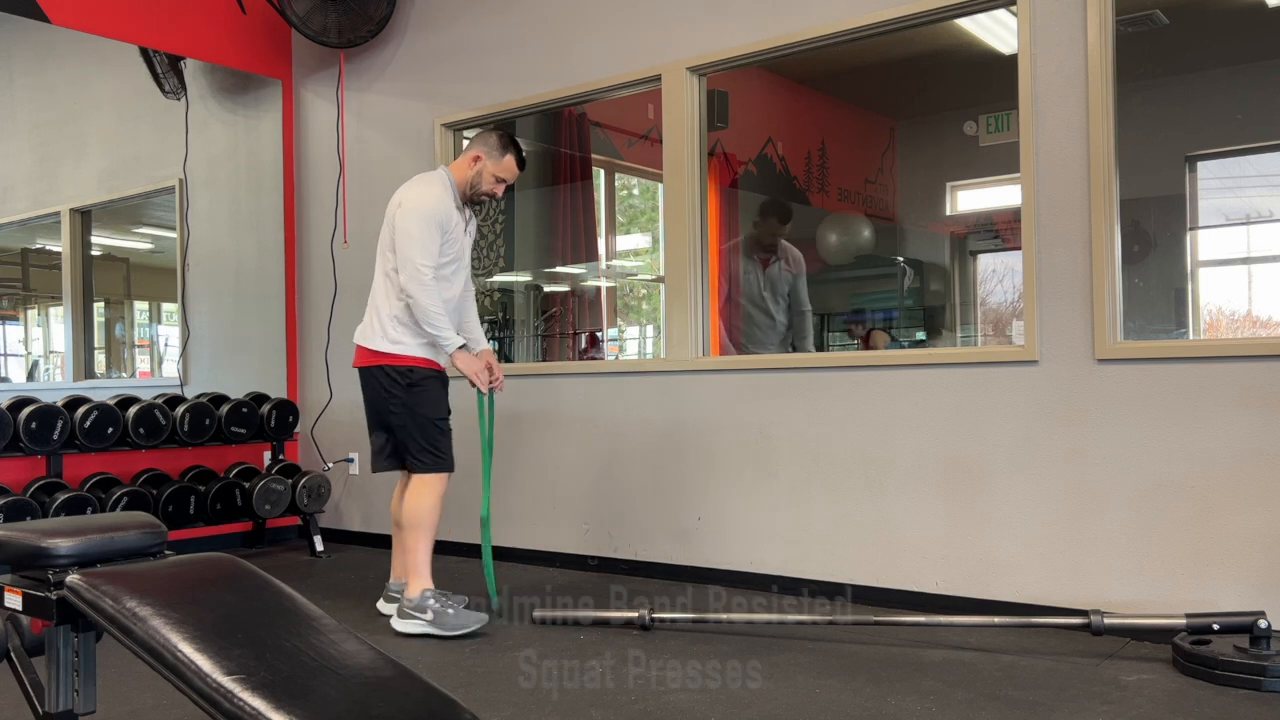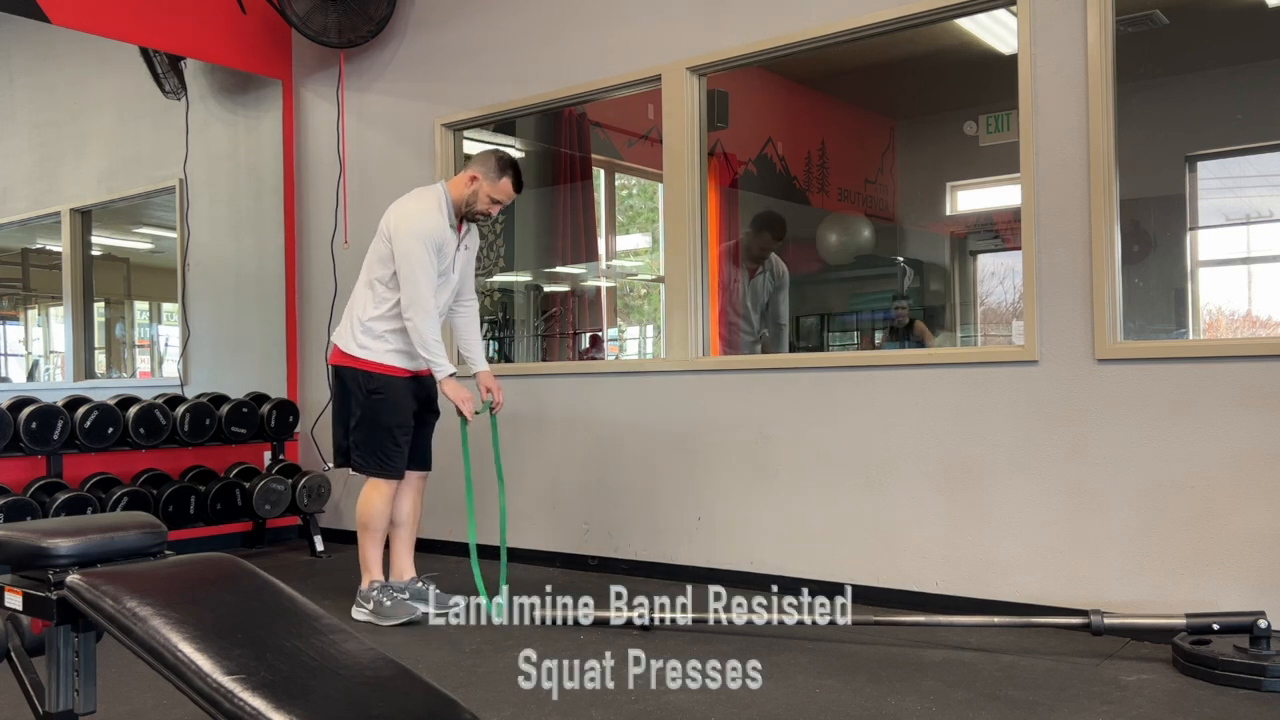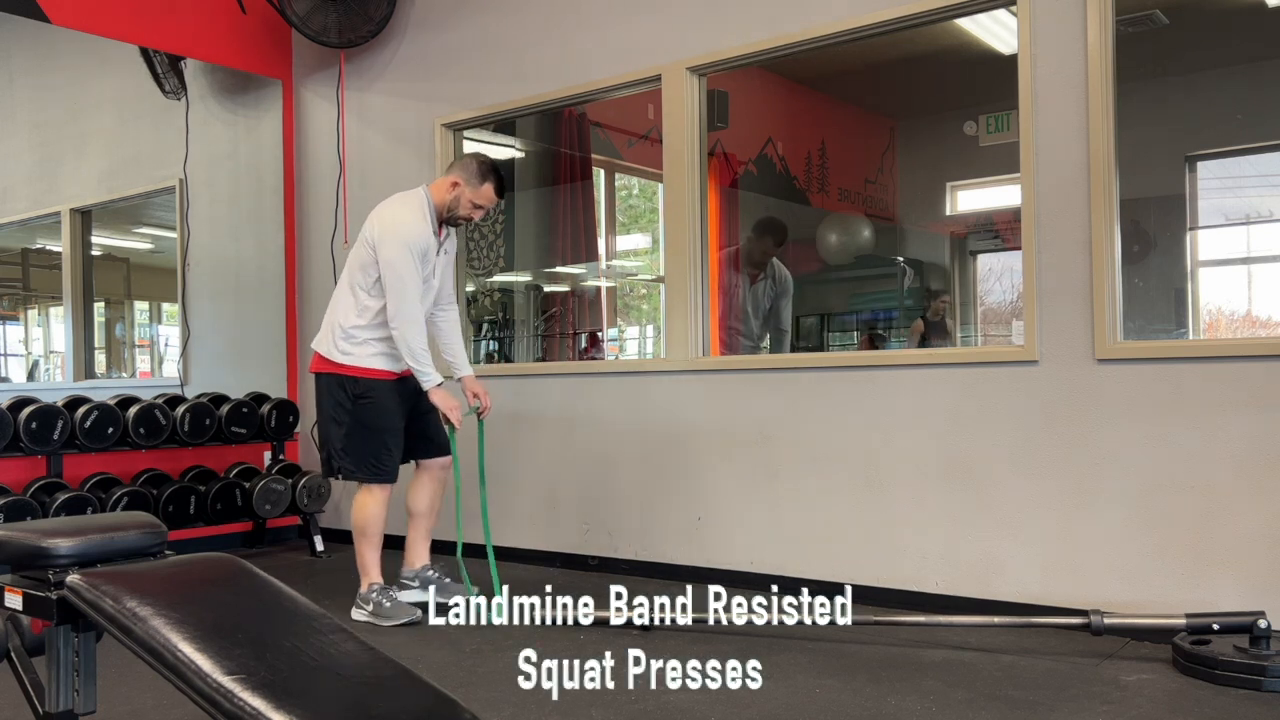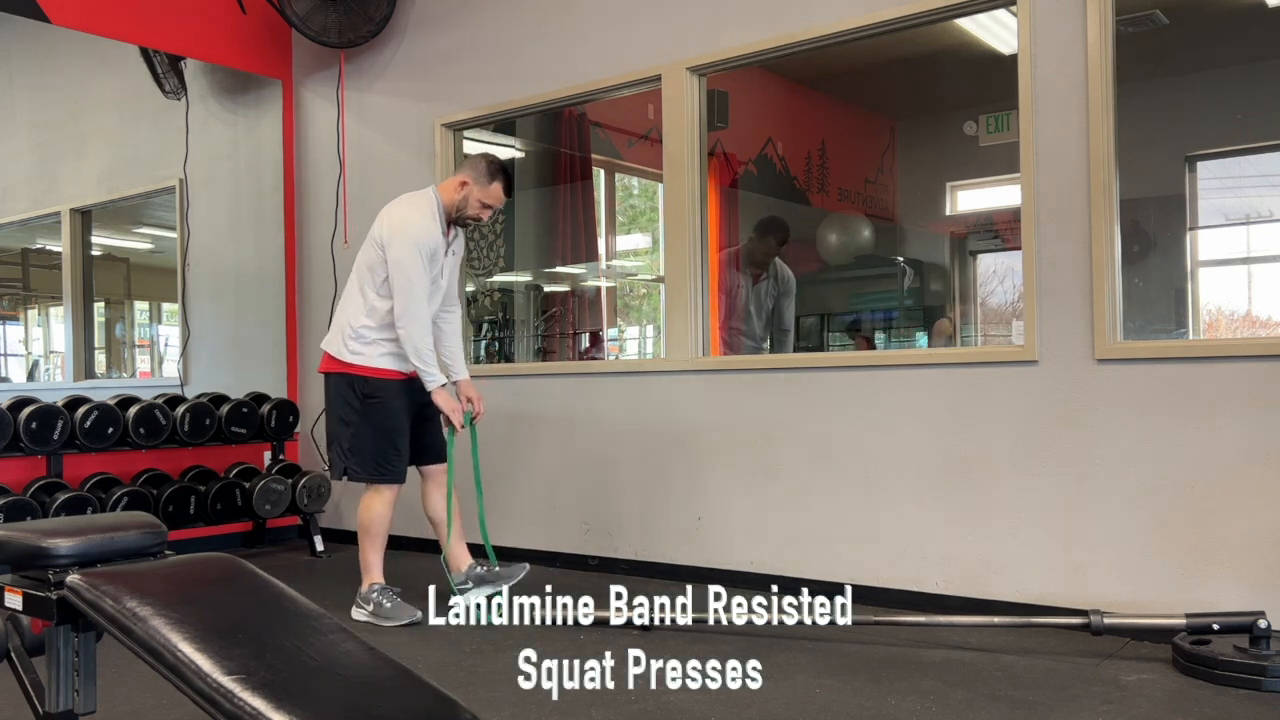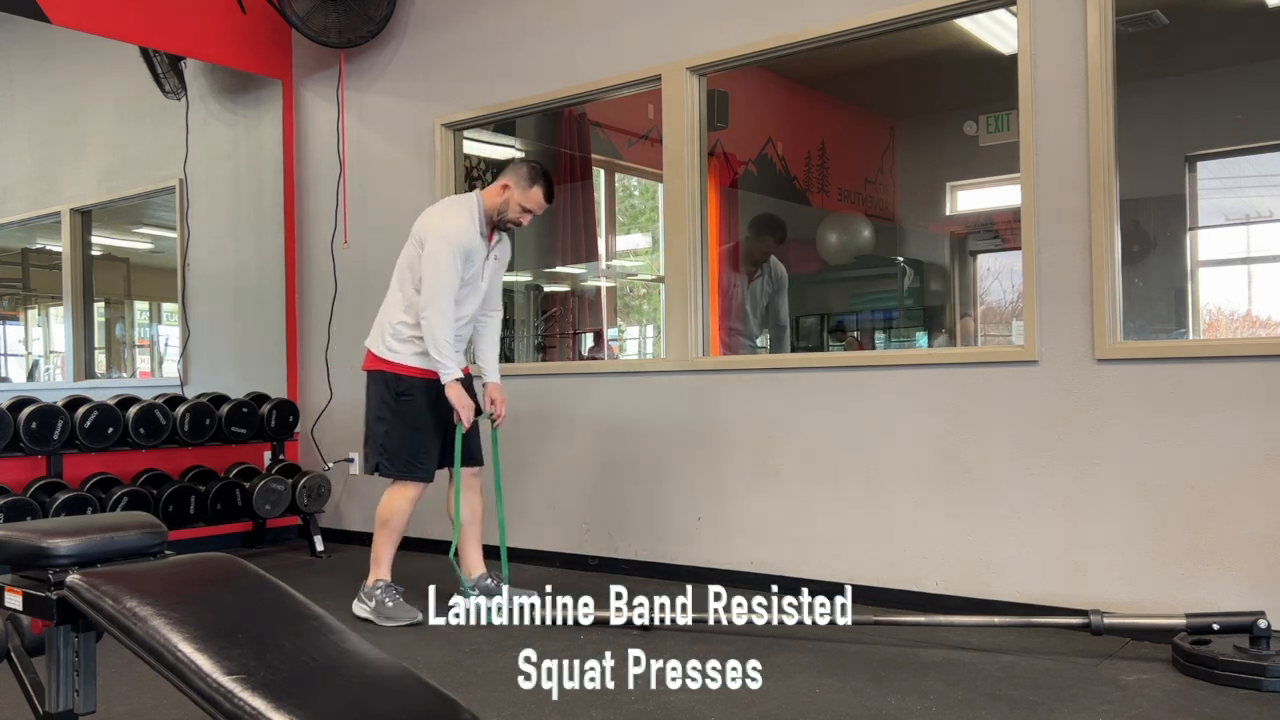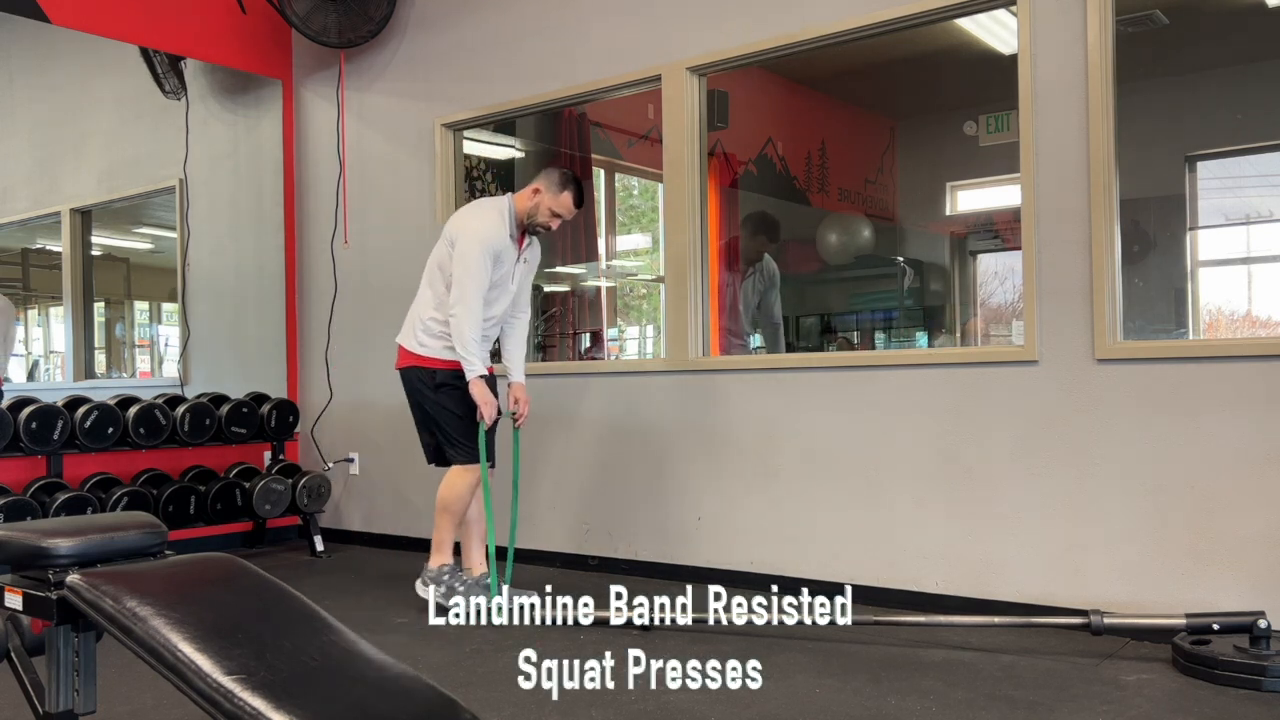
dt=0.4s
person 1, frame 1
left shoulder: (464, 215)
right shoulder: (424, 198)
left elbow: (458, 290)
right elbow: (417, 285)
left wrist: (481, 346)
right wrist: (458, 350)
left hip: (421, 358)
right hip: (396, 355)
left knee: (420, 469)
right knee: (431, 469)
left ankle: (403, 585)
right ankle: (416, 600)
person 1, frame 2
left shoulder: (467, 231)
right shoulder: (419, 217)
left elbow: (463, 305)
right elbow: (417, 307)
left wrist: (481, 369)
right wrist: (446, 376)
left hip: (412, 363)
right hip: (371, 358)
left knee: (413, 472)
right knee: (386, 473)
left ankle: (403, 581)
right ankle: (371, 590)
person 1, frame 3
left shoulder: (444, 231)
right shoulder: (403, 223)
left elbow: (442, 309)
right elbow: (404, 316)
left wrist: (465, 374)
right wrist: (433, 386)
left hip: (395, 365)
right hip: (354, 363)
left knee: (435, 459)
right knee: (376, 478)
left ankle: (417, 572)
right ankle: (370, 592)
person 1, frame 4
left shoulder: (453, 234)
right shoulder: (411, 222)
left elbow: (446, 311)
right elbow: (409, 314)
left wrist: (460, 378)
right wrist: (437, 385)
left hip: (403, 366)
right hip: (364, 364)
left knee: (435, 467)
right knee: (384, 479)
left ankle: (465, 573)
right ankle: (371, 592)
person 1, frame 5
left shoulder: (501, 243)
right shoulder: (451, 223)
left elbow: (488, 314)
right elbow: (435, 309)
left wrist: (491, 378)
right wrist: (451, 381)
left hip: (445, 366)
right hip: (402, 363)
left knee: (468, 469)
right knee: (412, 476)
left ankle: (475, 579)
right ankle: (376, 588)
person 1, frame 6
left shoulder: (531, 248)
right shoulder: (481, 224)
left elbow: (516, 316)
right elbow: (464, 307)
left wrist: (516, 378)
right wrist: (477, 379)
left hip: (469, 362)
right hip: (431, 356)
left knee: (477, 464)
right knee: (469, 461)
left ankle: (475, 576)
right ankle: (437, 569)
